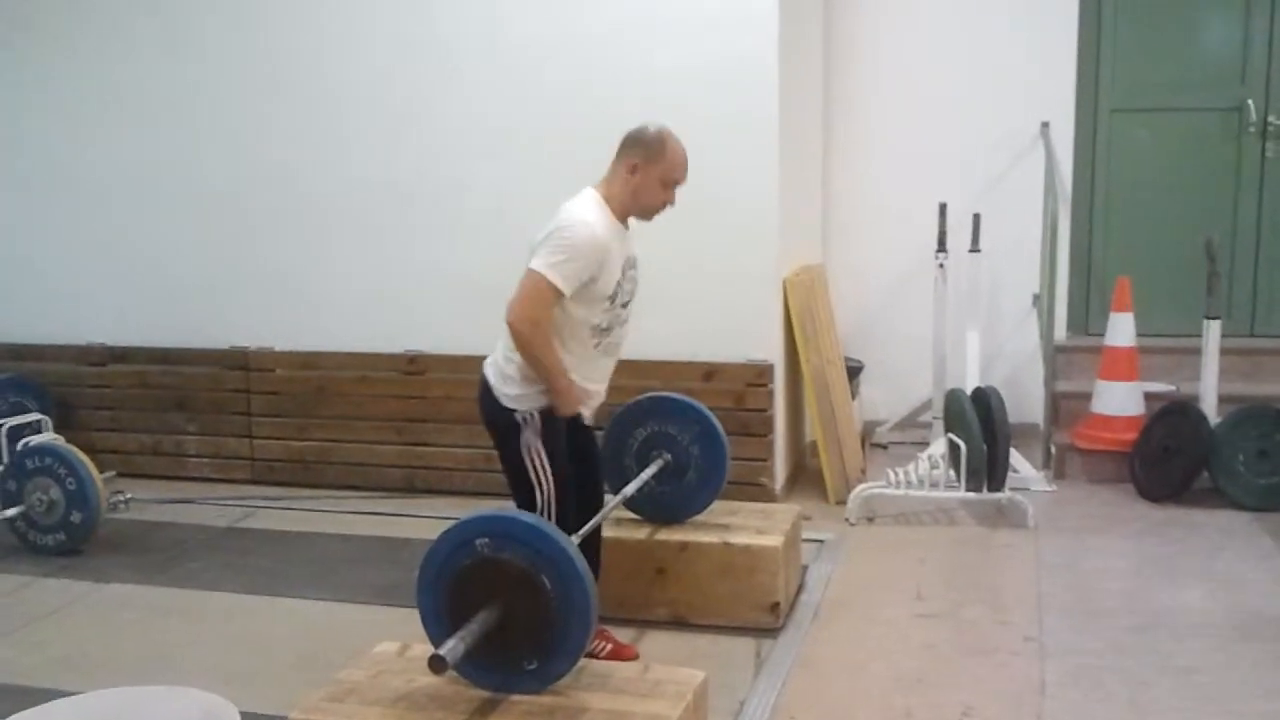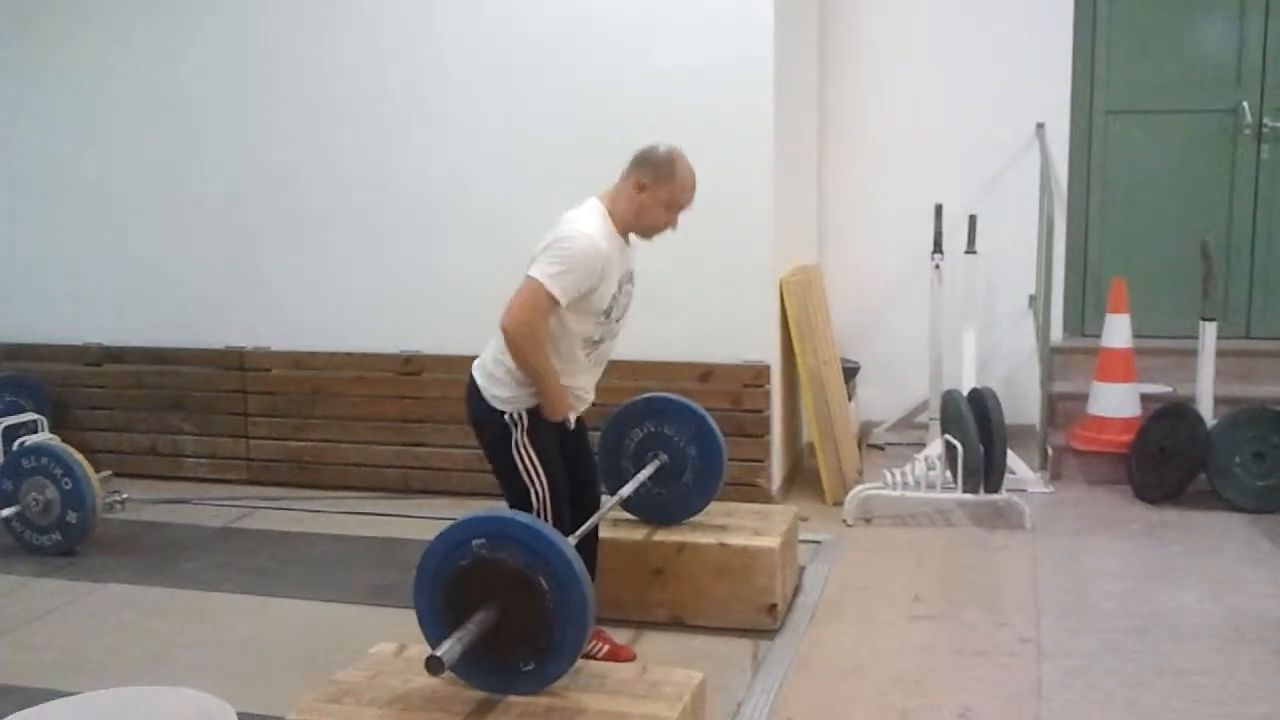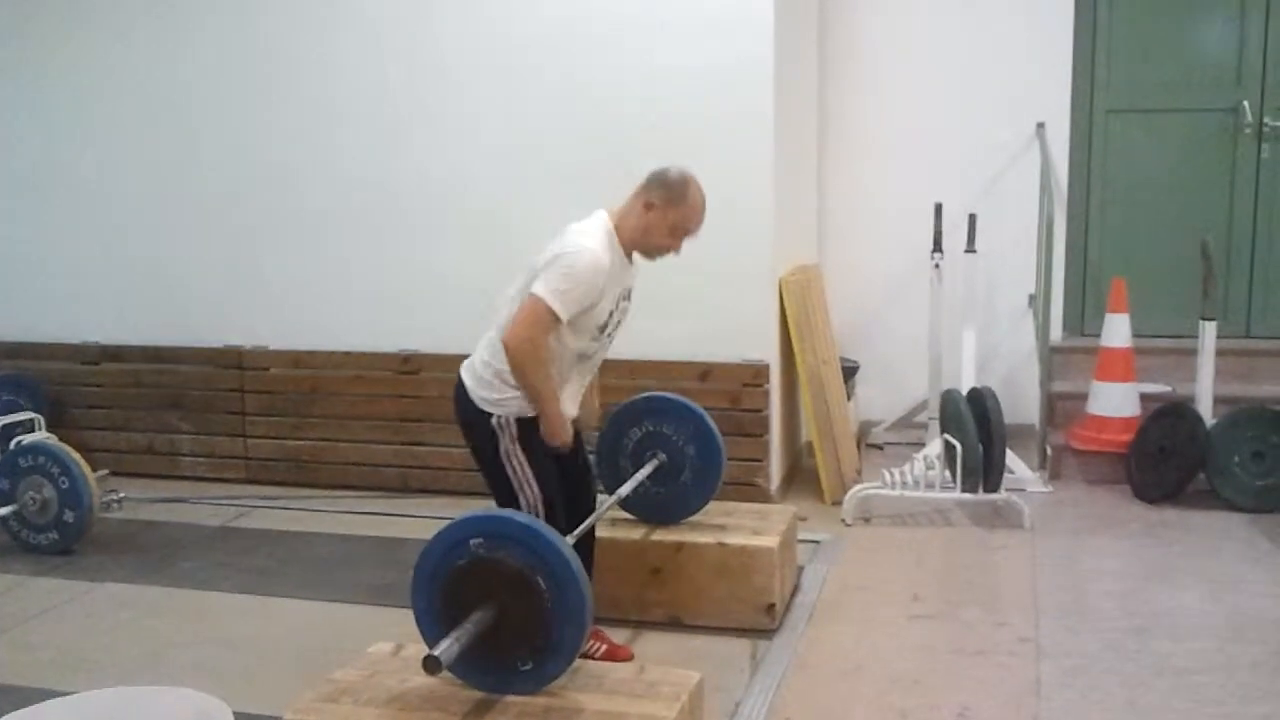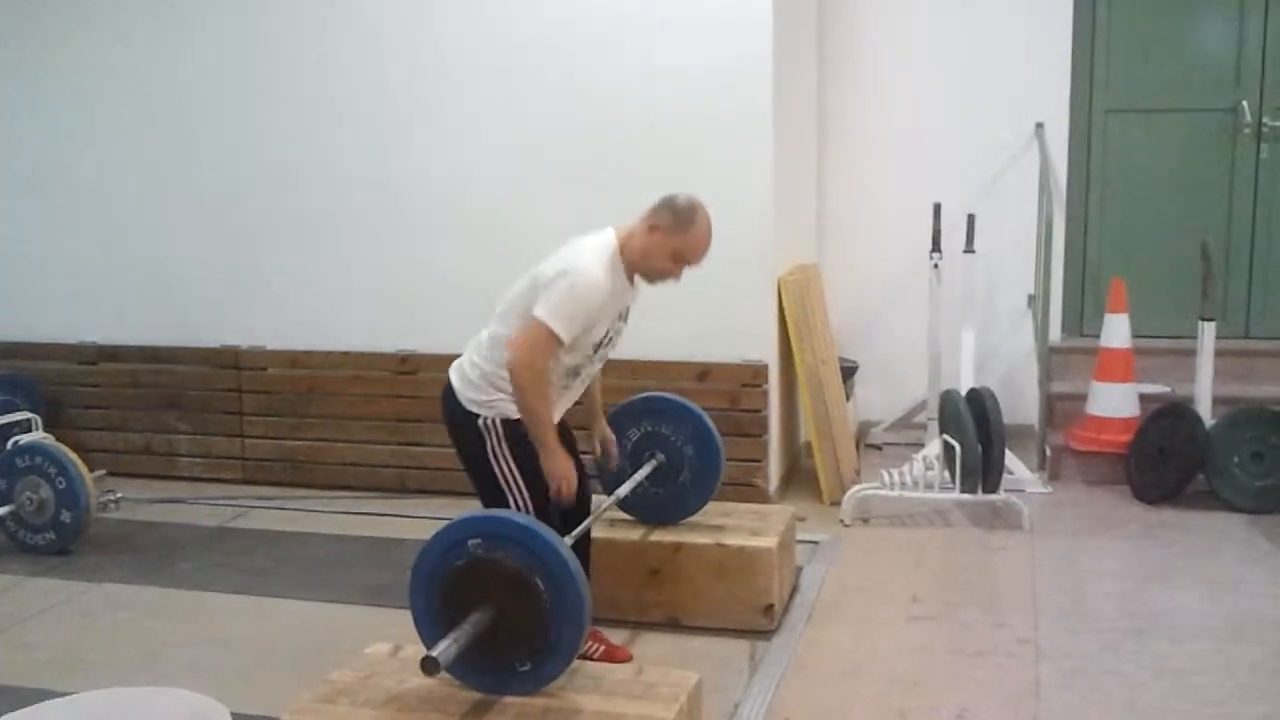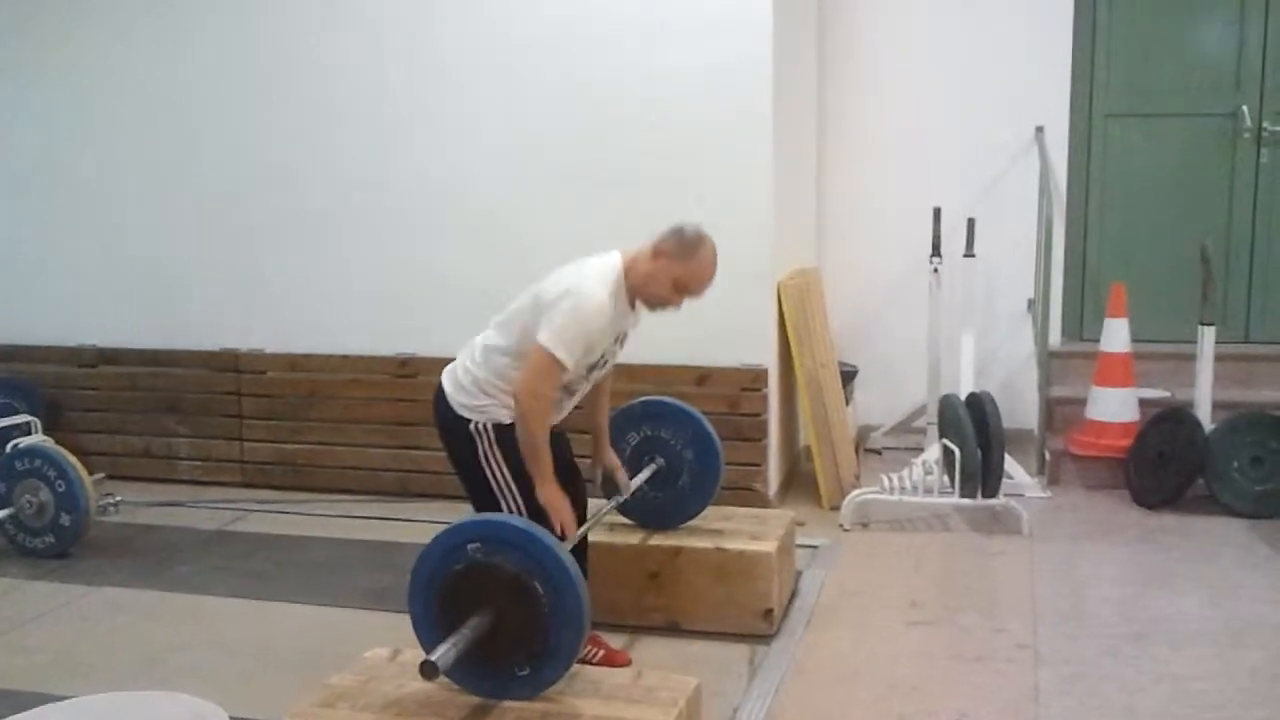
dt=0.1s
person 1, frame 1
left shoulder: (614, 226)
right shoulder: (585, 229)
right elbow: (522, 317)
left wrist: (575, 392)
right wrist: (562, 392)
left hip: (565, 399)
right hip: (525, 400)
left knee: (586, 514)
right knee: (549, 527)
person 1, frame 2
left shoulder: (614, 238)
right shoulder: (585, 240)
right elbow: (518, 323)
left wrist: (564, 396)
right wrist: (553, 396)
left hip: (553, 401)
right hip: (512, 402)
left knee: (583, 514)
right knee: (546, 527)
person 1, frame 3
left shoulder: (619, 253)
right shoulder: (587, 256)
right elbow: (519, 339)
left wrist: (566, 408)
right wrist: (551, 416)
left hip: (542, 399)
right hip: (499, 402)
left knee: (578, 510)
right knee: (539, 528)
person 1, frame 4
left shoulder: (621, 272)
right shoulder: (588, 275)
right elbow: (522, 361)
left wrist: (597, 419)
right wrist: (550, 451)
left hip: (530, 406)
right hip: (486, 404)
left knee: (574, 511)
person 1, frame 5
left shoulder: (628, 294)
right shoulder: (590, 297)
left elbow: (595, 371)
right elbow: (529, 392)
left wrist: (602, 446)
right wrist: (545, 486)
left hip: (520, 405)
right hip: (478, 408)
left knee: (570, 517)
